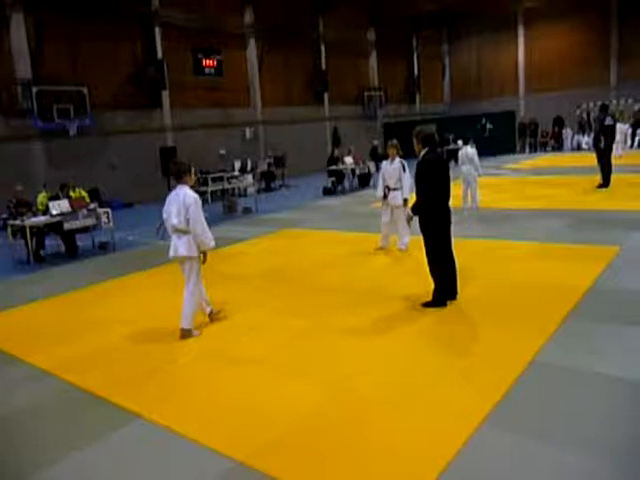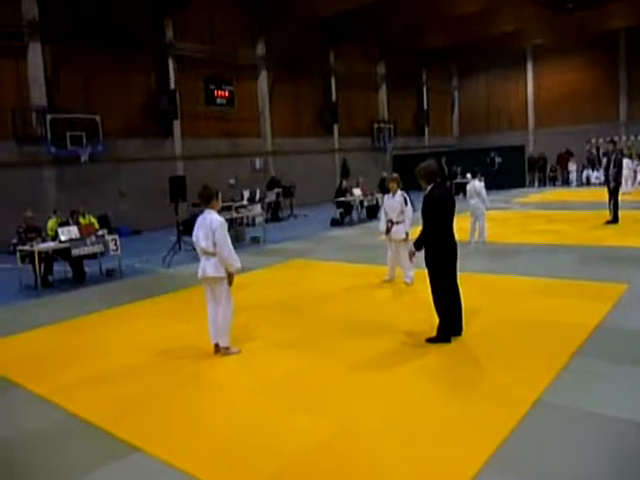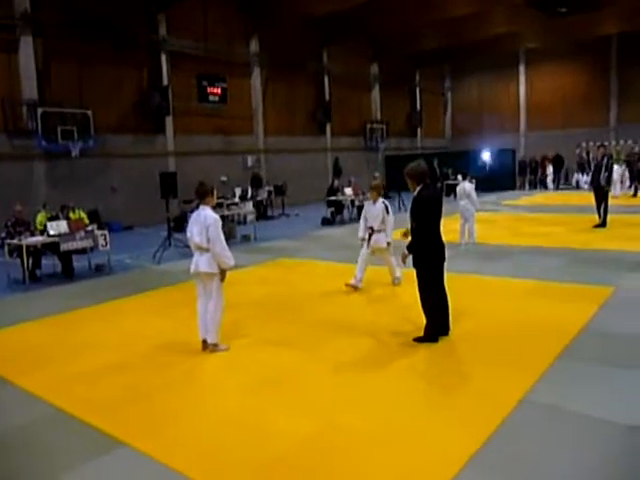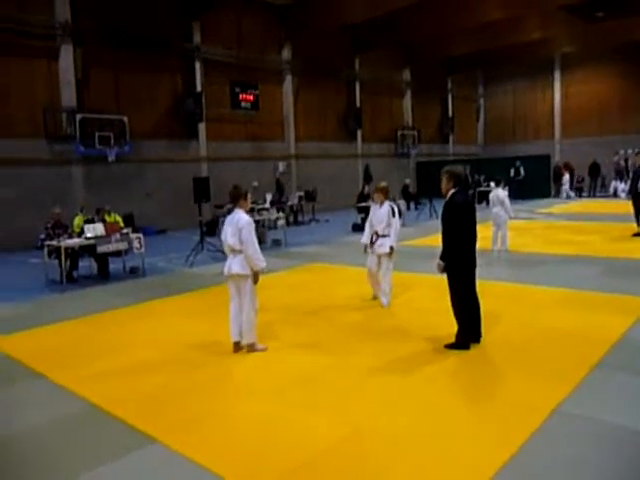
dt=0.7s
person 1, frame 1
left shoulder: (426, 162)
right shoulder: (439, 158)
left elbow: (425, 193)
left wrist: (413, 211)
left hip: (431, 216)
right hip: (442, 212)
left knee: (435, 257)
right knee: (445, 253)
left ankle: (440, 297)
right ankle: (450, 292)
person 1, frame 2
left shoulder: (432, 197)
right shoulder: (446, 192)
left elbow: (429, 228)
left wrist: (416, 247)
left hip: (437, 251)
right hip: (449, 246)
left knee: (440, 292)
right knee: (451, 288)
left ankle: (445, 333)
right ankle: (455, 327)
person 1, frame 3
left shoulder: (422, 198)
right shoulder: (434, 191)
left elbow: (422, 230)
left wrist: (409, 250)
right wrist: (412, 231)
left hip: (426, 251)
right hip: (436, 247)
left knee: (428, 292)
right knee: (438, 288)
left ankle: (432, 332)
right ankle: (443, 327)
person 1, frame 4
left shoulder: (453, 203)
right shoulder: (466, 198)
left elbow: (451, 235)
left wrist: (443, 258)
left hip: (457, 258)
right hip: (468, 254)
left knee: (459, 298)
right knee: (469, 295)
left ankle: (464, 339)
right ankle: (474, 334)
person 2, frame 1
left shoulder: (171, 197)
right shoulder: (191, 197)
left elbow: (167, 221)
right elbow: (198, 226)
right wrist: (205, 247)
left hip: (177, 243)
right hip: (189, 244)
left knee: (195, 280)
right knee: (192, 286)
left ankle: (208, 310)
right ankle: (186, 328)
person 2, frame 2
left shoulder: (200, 221)
right shoulder: (218, 221)
right elbow: (224, 248)
right wrist: (231, 269)
left hip: (205, 267)
right hip: (218, 267)
left knee: (212, 306)
right knee: (224, 306)
left ankle: (217, 343)
right ankle: (224, 346)
person 2, frame 3
left shoulder: (194, 216)
right shoulder: (212, 217)
left elbow: (191, 239)
right elbow: (217, 245)
right wrist: (224, 265)
left hip: (198, 262)
right hip: (211, 263)
left knee: (202, 301)
right knee: (214, 303)
left ankle: (205, 339)
right ankle: (212, 342)
person 2, frame 4
left shoulder: (229, 219)
right shoulder: (245, 220)
left elbow: (225, 243)
right elbow: (250, 247)
right wrist: (257, 268)
left hip: (232, 264)
right hip: (244, 265)
left knee: (236, 303)
right knee: (249, 305)
left ankle: (237, 342)
right ankle: (250, 343)
person 3, frame 1
left shoulder: (401, 163)
right shoulder: (384, 164)
left elbow: (406, 180)
right elbow: (381, 180)
left wrist: (405, 197)
right wrist: (381, 195)
left hip: (397, 195)
right hip: (387, 195)
left knee: (401, 220)
right knee: (385, 220)
left ankle: (403, 244)
right ankle: (384, 243)
person 3, frame 2
left shoulder: (403, 196)
right shoulder: (386, 197)
left elbow: (408, 214)
right elbow: (384, 213)
left wrist: (406, 230)
right wrist: (384, 229)
left hip: (400, 228)
right hip: (390, 229)
left knee: (404, 254)
right knee: (391, 254)
left ankle: (408, 277)
right ankle: (390, 275)
person 3, frame 3
left shoulder: (384, 205)
right shoulder: (367, 204)
left elbow: (389, 222)
right elbow: (363, 219)
left wrist: (388, 239)
right wrist: (362, 235)
left hip: (381, 236)
right hip: (370, 236)
left knee: (388, 258)
right knee: (362, 258)
left ankle: (396, 277)
right ankle: (356, 282)
person 3, frame 4
left shoulder: (391, 208)
right shoulder: (374, 207)
left elbow: (395, 227)
right elbow: (369, 224)
left wrist: (392, 245)
right wrist: (366, 241)
left hip: (385, 242)
right hip: (374, 241)
left knee: (386, 271)
right knee: (371, 268)
left ankle: (385, 299)
right ankle: (378, 292)
